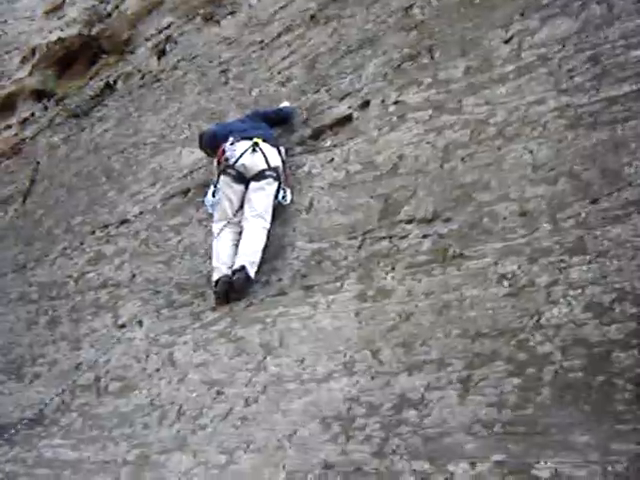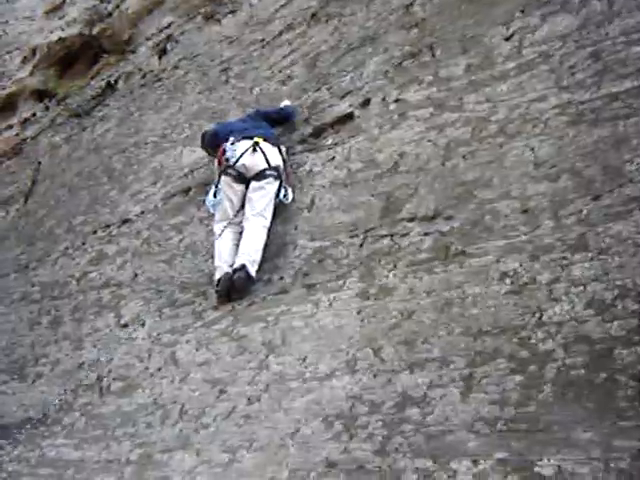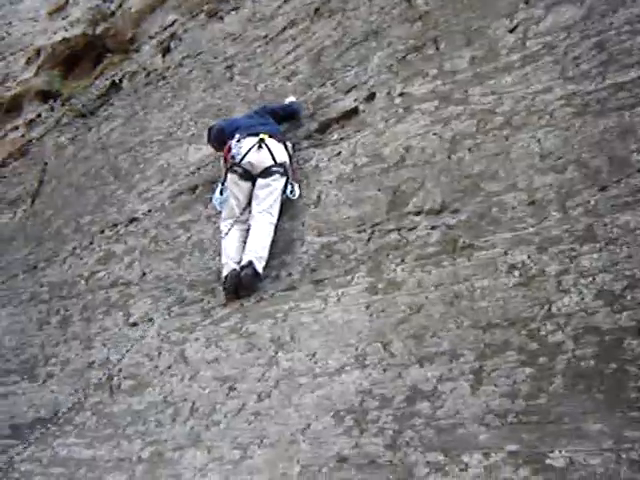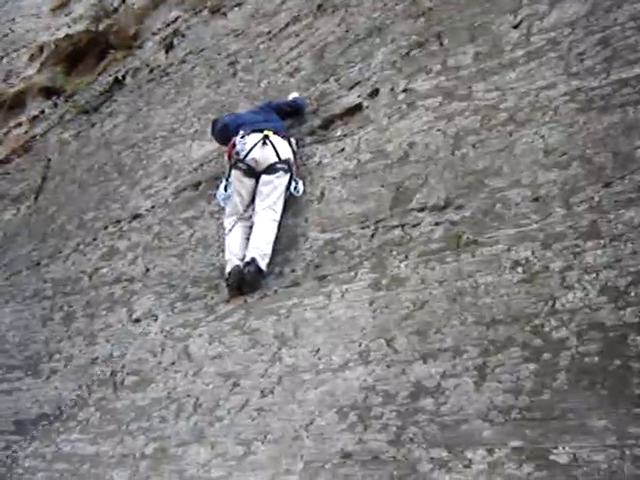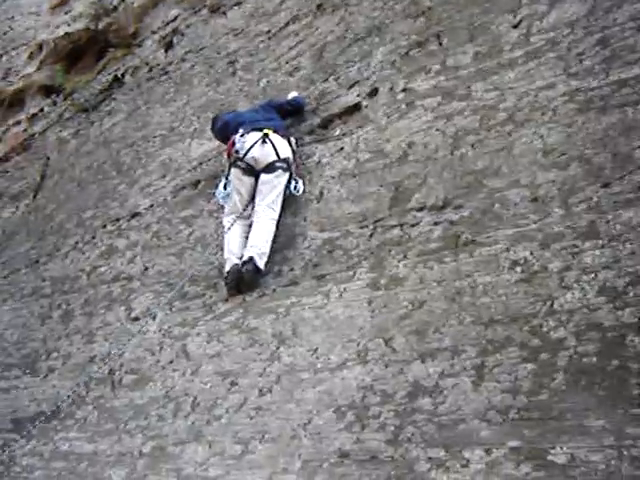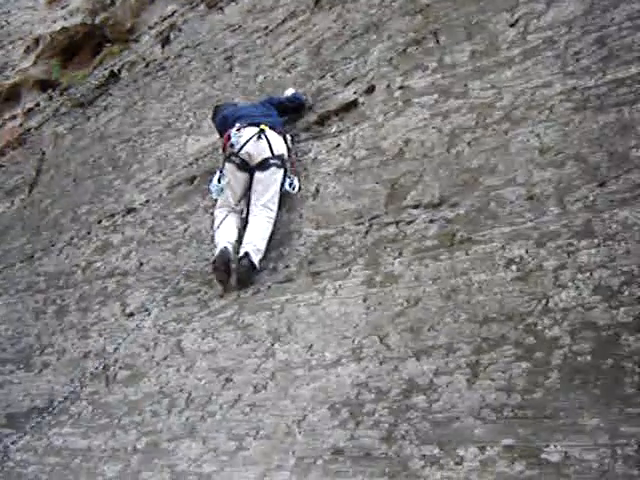
dt=0.2s
person 1, frame 1
left shoulder: (210, 136)
right shoulder: (252, 118)
right elbow: (286, 114)
right wrist: (285, 106)
left hip: (235, 155)
right hip: (268, 157)
left knee: (225, 222)
right knee: (256, 220)
left ankle: (221, 275)
right ankle: (243, 270)
person 1, frame 2
left shoulder: (212, 136)
right shoulder: (254, 117)
right elbow: (288, 114)
right wrist: (286, 106)
left hip: (235, 155)
right hip: (269, 157)
left knee: (226, 221)
right knee: (256, 219)
left ankle: (223, 273)
right ankle: (244, 270)
person 1, frame 3
left shoulder: (218, 131)
right shoulder: (260, 113)
right elbow: (293, 111)
right wrist: (291, 102)
left hip: (241, 152)
right hip: (274, 153)
left knee: (233, 219)
right knee: (263, 216)
left ankle: (230, 271)
right ankle: (252, 267)
person 1, frame 4
left shoulder: (222, 126)
right shoulder: (265, 109)
right elbow: (298, 107)
right wrist: (295, 98)
left hip: (246, 149)
right hip: (278, 149)
left knee: (237, 216)
right knee: (267, 213)
left ankle: (234, 267)
right ankle: (255, 263)
person 1, frame 5
left shoulder: (222, 125)
right shoulder: (265, 108)
right elbow: (298, 105)
right wrist: (295, 97)
left hip: (245, 147)
right hip: (278, 148)
left knee: (236, 214)
right knee: (266, 212)
left ankle: (232, 265)
right ankle: (252, 262)
person 1, frame 6
left shoulder: (222, 117)
right shoulder: (265, 104)
right elbow: (299, 102)
right wrist: (291, 94)
left hip: (240, 142)
right hip: (273, 144)
left knee: (227, 207)
right knee: (263, 209)
left ankle: (223, 251)
right ankle: (248, 258)
